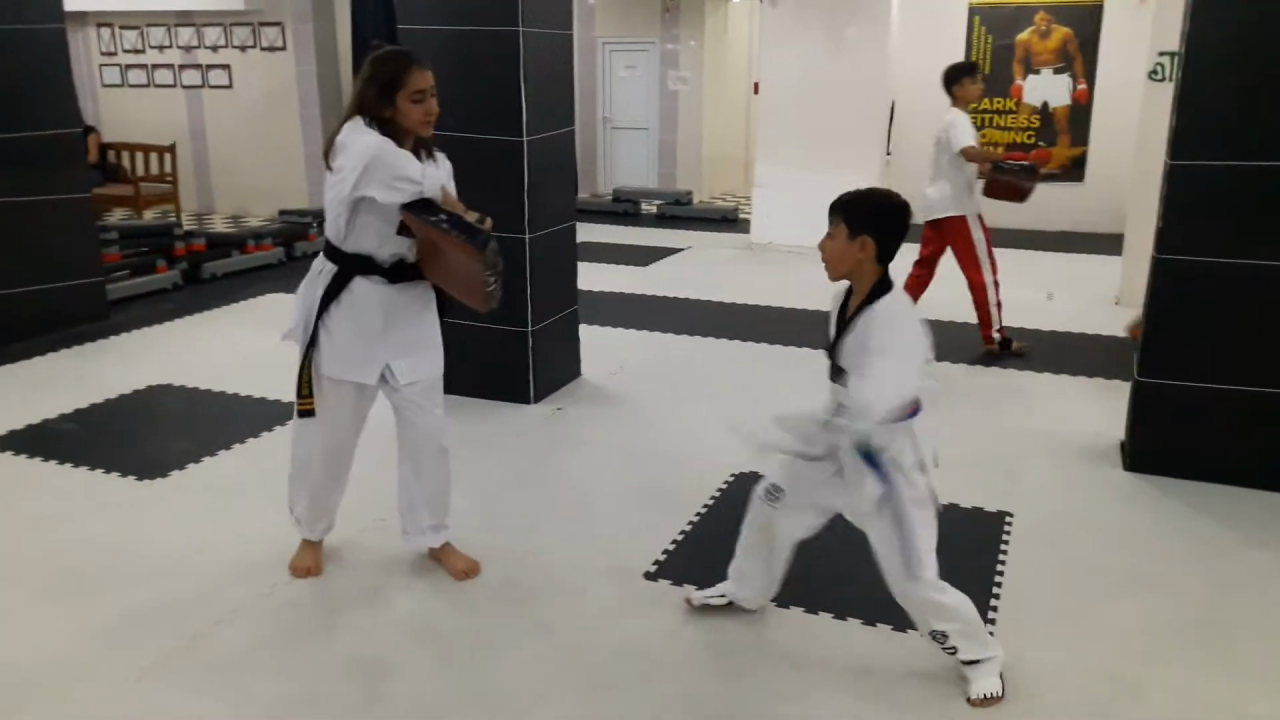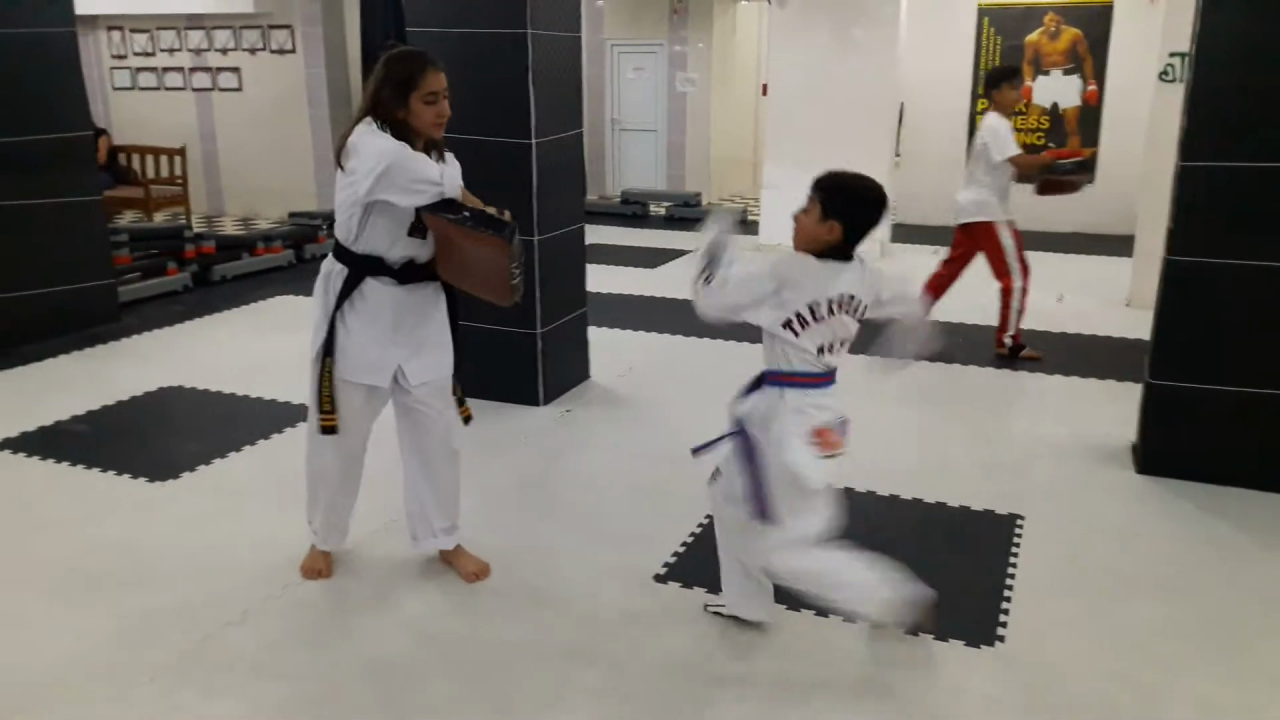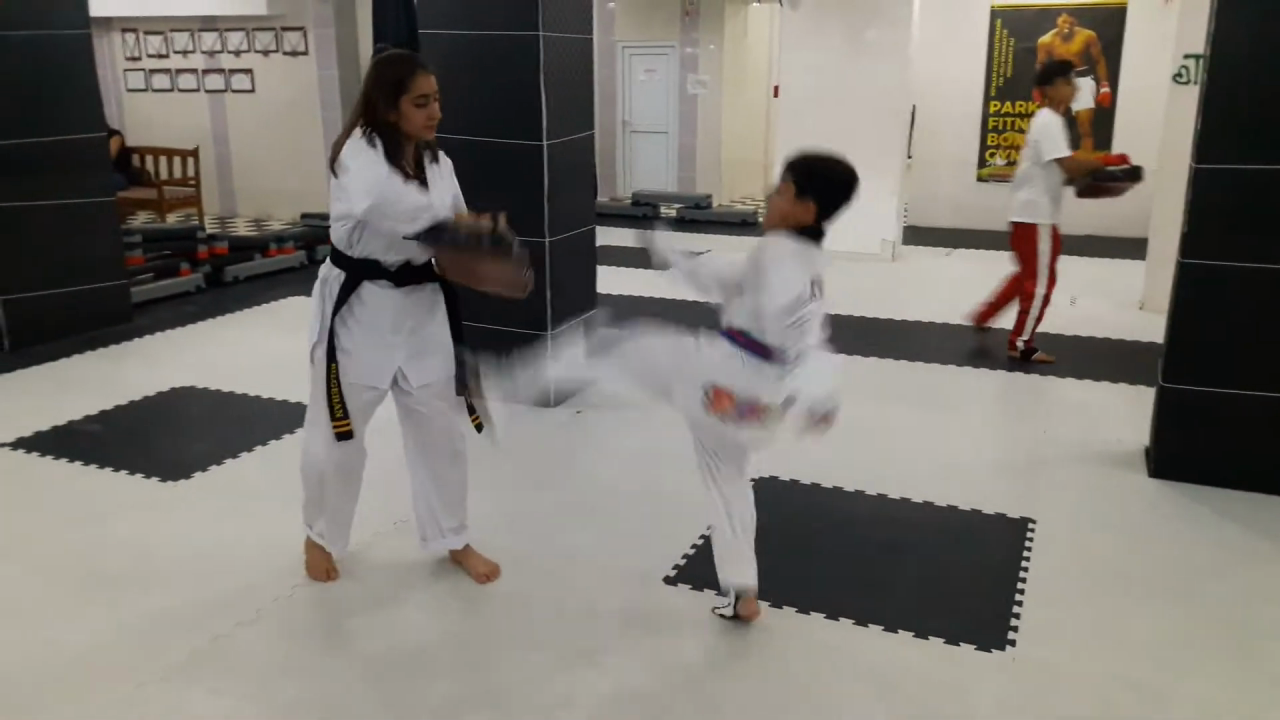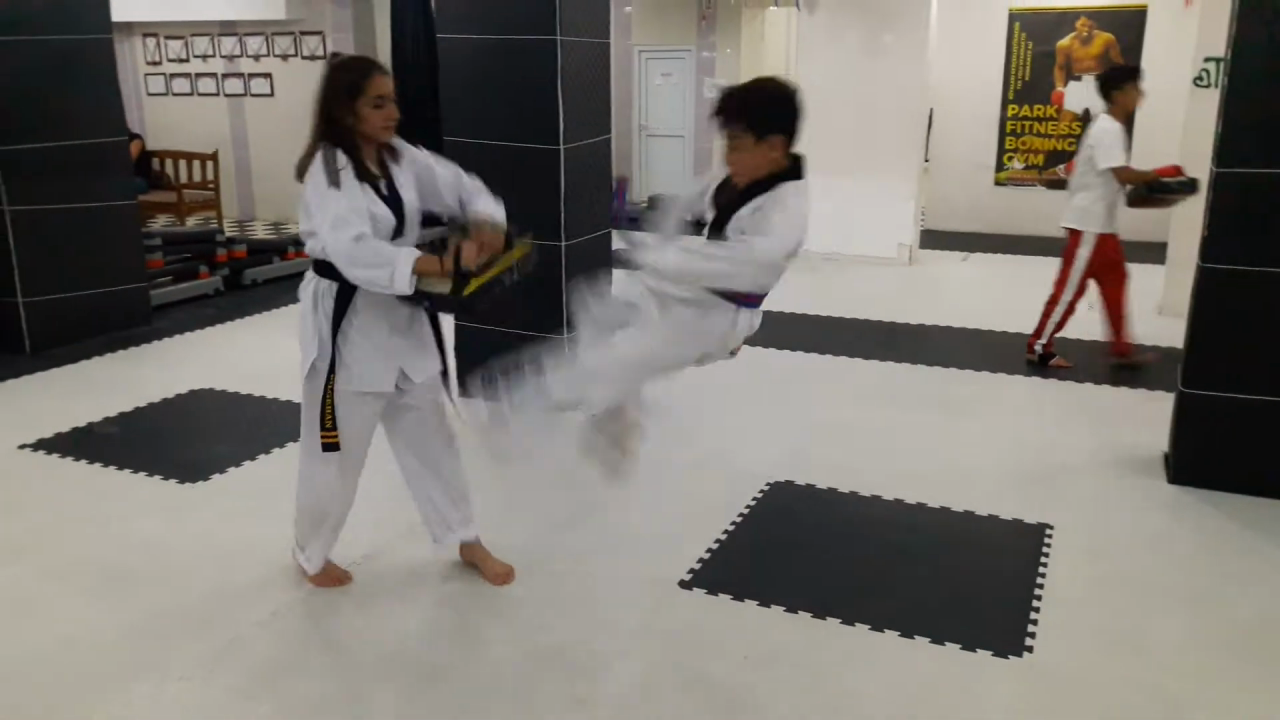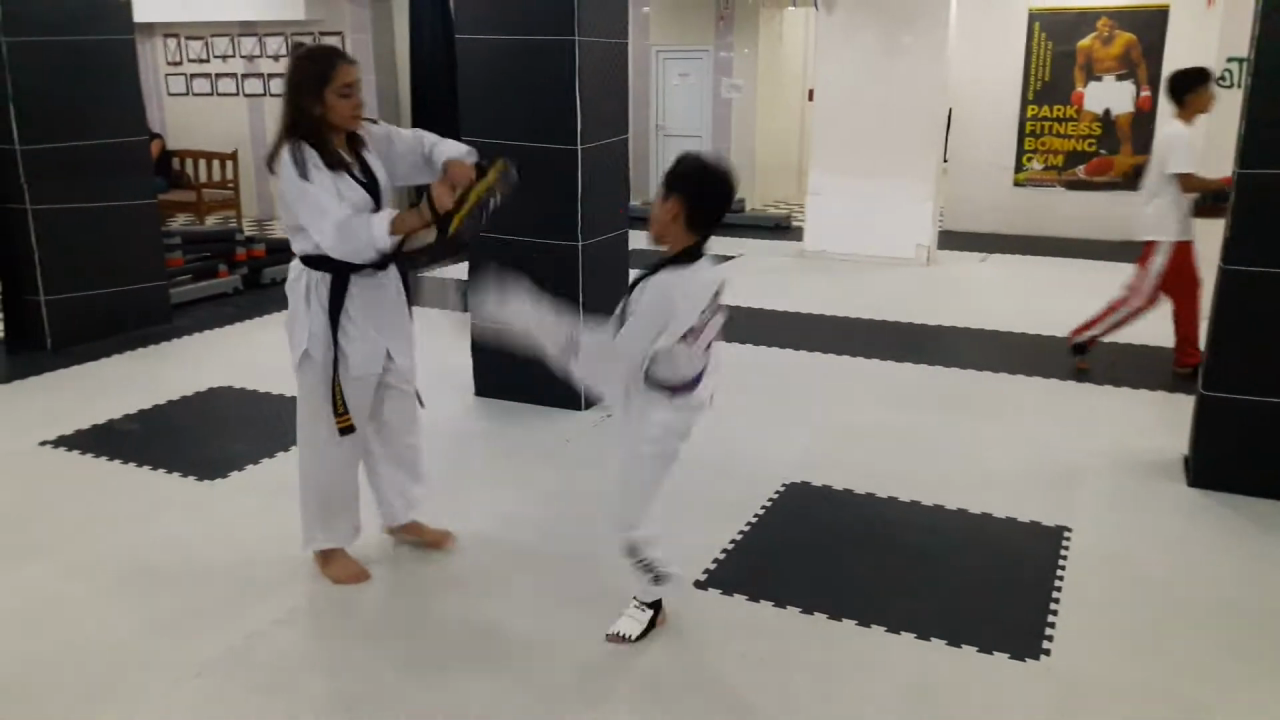
dt=0.2s
person 1, frame 1
left shoulder: (435, 162)
right shoulder: (355, 141)
right elbow: (377, 161)
right wrist: (440, 196)
left hip: (409, 305)
right hip: (347, 304)
left knee: (425, 428)
right knee: (326, 430)
left ankle: (433, 537)
right ankle: (312, 533)
person 1, frame 2
left shoulder: (442, 160)
right shoulder: (367, 142)
right elbow: (394, 166)
right wrist: (458, 194)
left hip: (419, 306)
right hip: (359, 305)
left knee: (435, 431)
right knee: (339, 434)
left ankle: (443, 540)
right ankle: (324, 538)
person 1, frame 3
left shoulder: (437, 163)
right shoulder: (359, 150)
left elbow: (450, 246)
right elbow: (377, 200)
left wrist: (481, 263)
right wrist: (453, 216)
left hip: (419, 307)
right hip: (357, 309)
left knee: (441, 430)
right knee: (337, 436)
left ankle: (453, 541)
right ankle: (321, 535)
person 1, frame 4
left shoulder: (401, 158)
right shoulder: (327, 170)
left elbow: (461, 187)
right elbow: (349, 248)
left wrist: (486, 224)
right wrist: (417, 265)
left hip: (402, 313)
right hip: (346, 318)
left knee: (430, 428)
right knee: (336, 441)
left ankle: (465, 539)
right ankle: (312, 553)
person 1, frame 5
left shoulder: (371, 139)
right shoulder: (296, 160)
left elbow: (425, 146)
right elbow: (337, 230)
left wrist: (454, 165)
right wrist: (404, 223)
left hip: (380, 293)
right hip: (331, 303)
left knee: (397, 411)
right knee: (334, 427)
left ankle: (401, 517)
right ankle: (329, 542)
person 2, frame 1
left shoulder: (891, 320)
right shoulder: (852, 300)
left elbow: (871, 410)
left wrist: (802, 435)
left hip: (887, 455)
right hip: (841, 444)
left knee: (913, 578)
right knee: (772, 502)
left ankle: (980, 655)
right ankle: (743, 588)
person 2, frame 2
left shoulder: (788, 273)
right shoulder: (861, 278)
left elbow: (711, 303)
right elbow: (908, 306)
left wrist: (718, 253)
left hip: (785, 415)
right hip: (815, 410)
left knee: (783, 548)
right knee: (729, 495)
left ankle: (898, 601)
right ankle: (745, 601)
person 2, frame 3
left shoulder: (781, 253)
right shoulder: (799, 258)
left elbow: (797, 323)
right elbow: (731, 283)
right wrist: (677, 261)
left hip: (725, 384)
right hip: (761, 395)
left knee: (615, 348)
right knee: (728, 483)
left ankle: (517, 374)
right ankle: (743, 595)
person 2, frame 4
left shoulder: (786, 210)
right shoulder: (742, 176)
left elbow: (731, 265)
right elbow: (699, 202)
left wrist: (655, 255)
right wrist: (660, 239)
left hip: (710, 318)
right hip: (684, 296)
left knee: (606, 368)
right knee: (596, 306)
right ankle: (612, 416)
person 2, frame 5
left shoulder: (661, 295)
right shoulder: (698, 271)
left elbow: (622, 354)
left wrist: (575, 341)
left hip: (658, 410)
right hip: (637, 377)
left knee: (629, 521)
right knee: (553, 334)
left ankle: (651, 601)
right ankle: (494, 305)
person 3, frame 1
left shoulder: (955, 119)
right shoulder: (958, 120)
left elbow: (967, 166)
right elbow: (971, 154)
left wrist: (996, 165)
right wrist: (1007, 156)
left hip: (938, 205)
right hip: (956, 207)
left knee: (924, 267)
right knee: (983, 269)
right ankle: (994, 336)
person 3, frame 2
left shoulder: (992, 124)
right shoulder: (998, 126)
left elbow: (1012, 168)
right elbow: (1021, 163)
left wrist: (1049, 161)
right wrist: (1061, 154)
left hip: (973, 210)
right hip: (988, 212)
left knee: (951, 268)
right knee: (1015, 275)
right ankle: (1008, 340)
person 3, frame 3
left shoulder: (1046, 120)
right shoulder: (1050, 123)
left elbow: (1058, 171)
right elbow: (1068, 166)
left wrist: (1092, 170)
right wrist: (1108, 161)
left hip: (1032, 212)
right hip: (1036, 213)
left knee: (1030, 276)
right knee: (1040, 281)
left ankle: (984, 318)
right ankle: (1021, 344)
person 3, frame 4
left shoulder: (1108, 126)
right shoulder: (1109, 129)
right elbow: (1123, 175)
left wrist: (1147, 180)
right wrist: (1160, 174)
left hip: (1101, 223)
right hip: (1089, 223)
left knee: (1114, 282)
right knee: (1070, 286)
left ankle: (1121, 347)
right ankle: (1039, 346)
person 3, frame 5
left shoulder: (1173, 131)
right shoulder: (1179, 134)
right elbow: (1187, 183)
left wrist: (1215, 186)
right wrist: (1225, 183)
left hip: (1172, 230)
right hip: (1165, 231)
left knee: (1187, 290)
right knee: (1141, 294)
left ankle: (1188, 358)
right ankle: (1083, 338)
